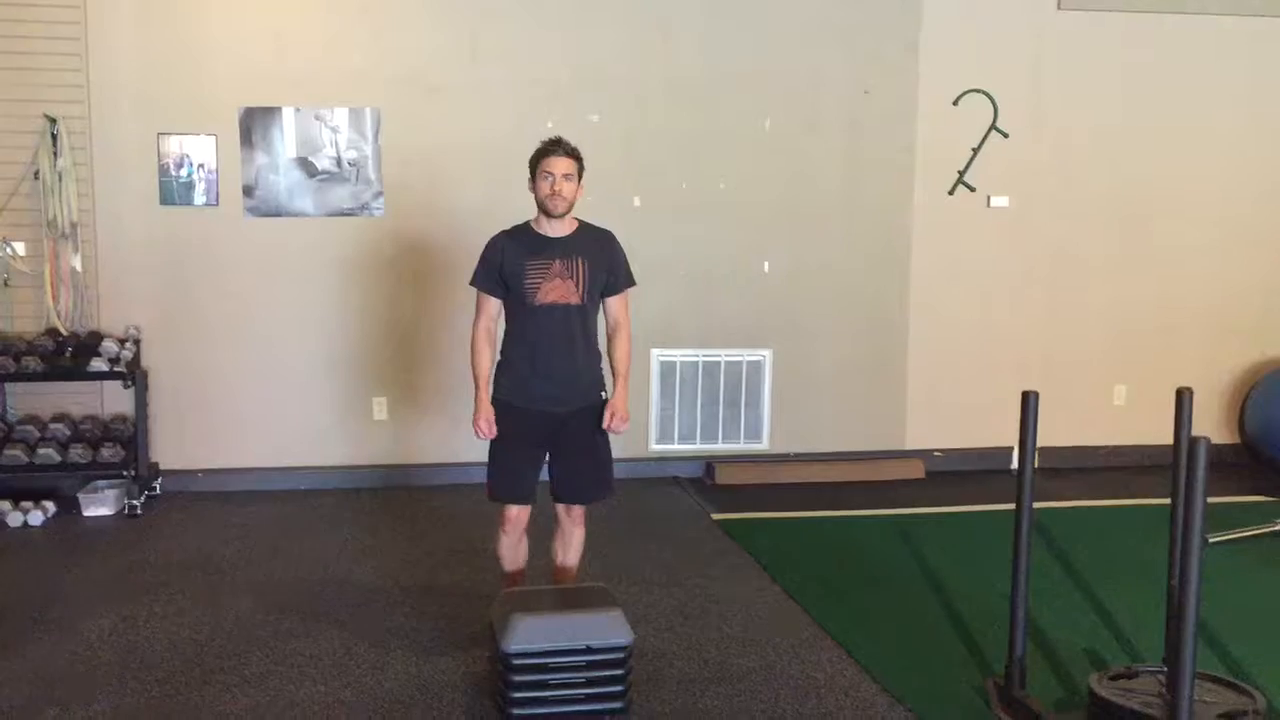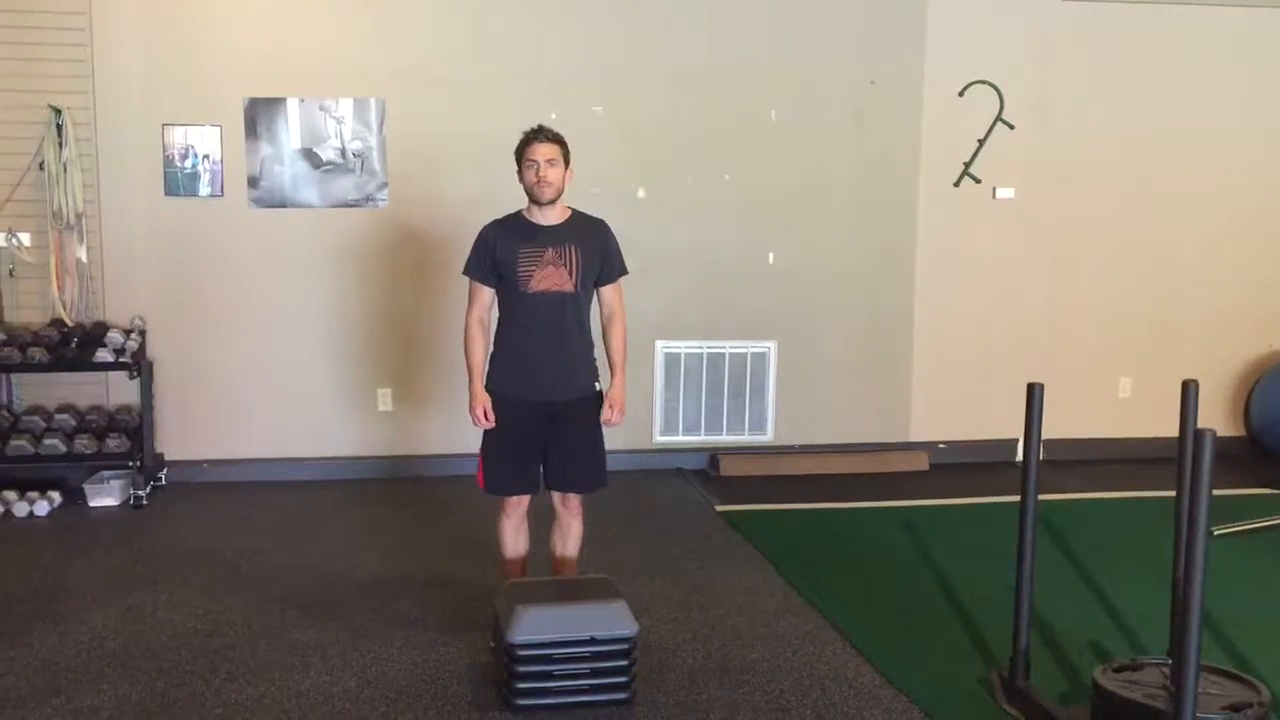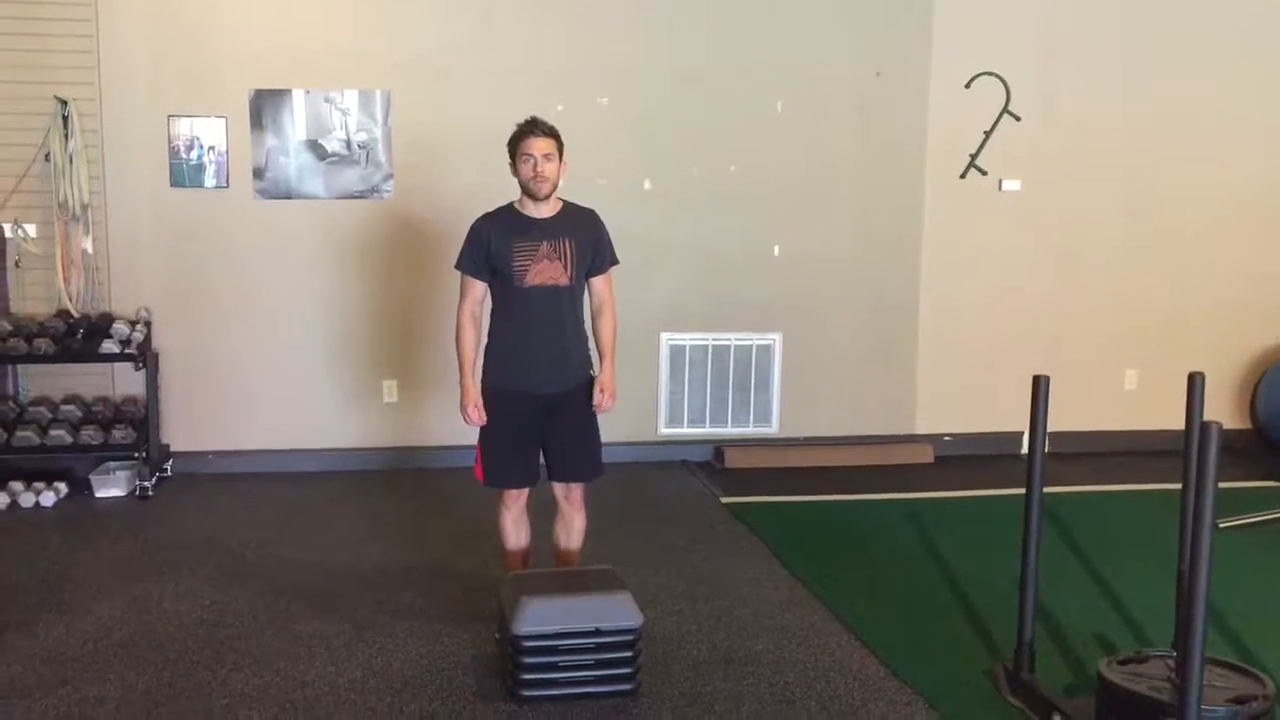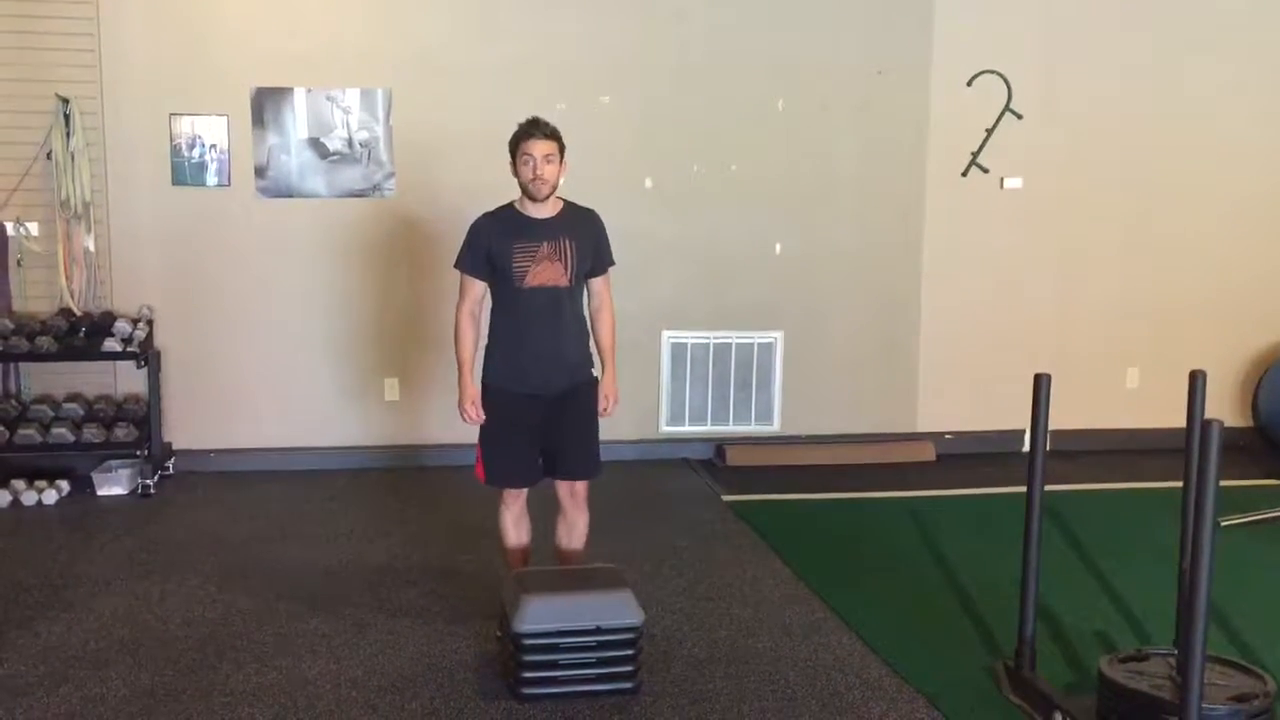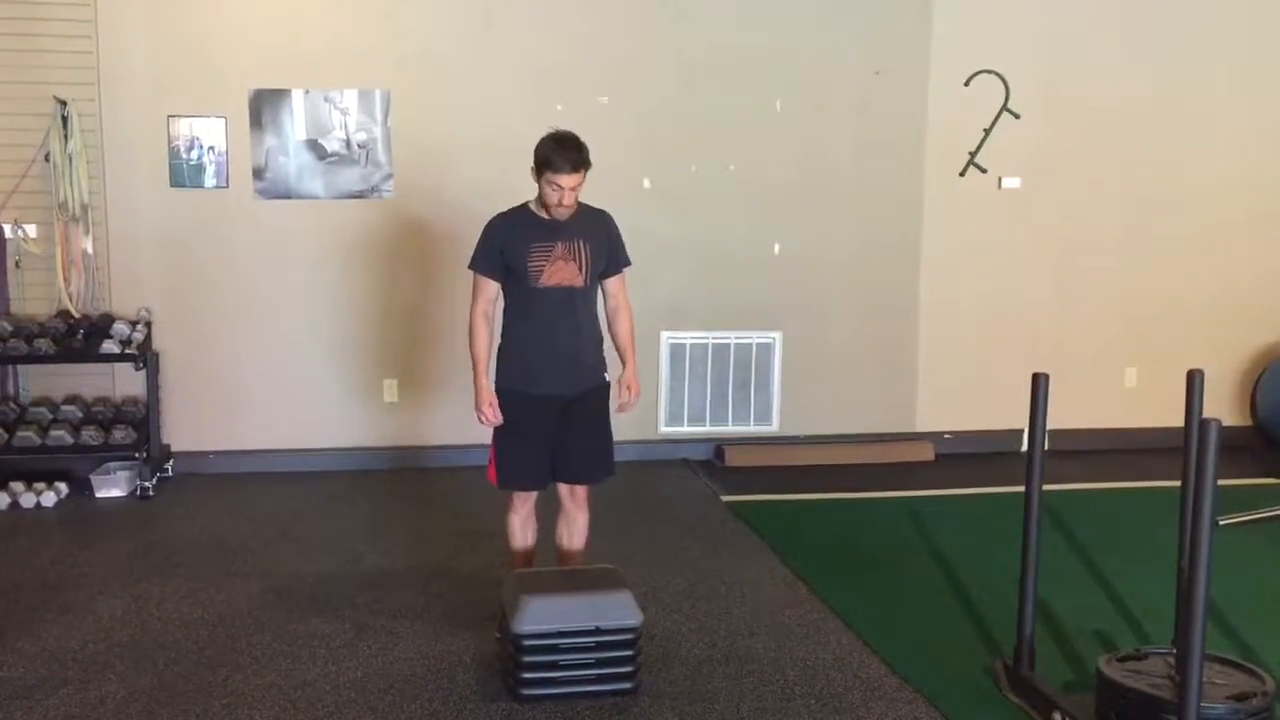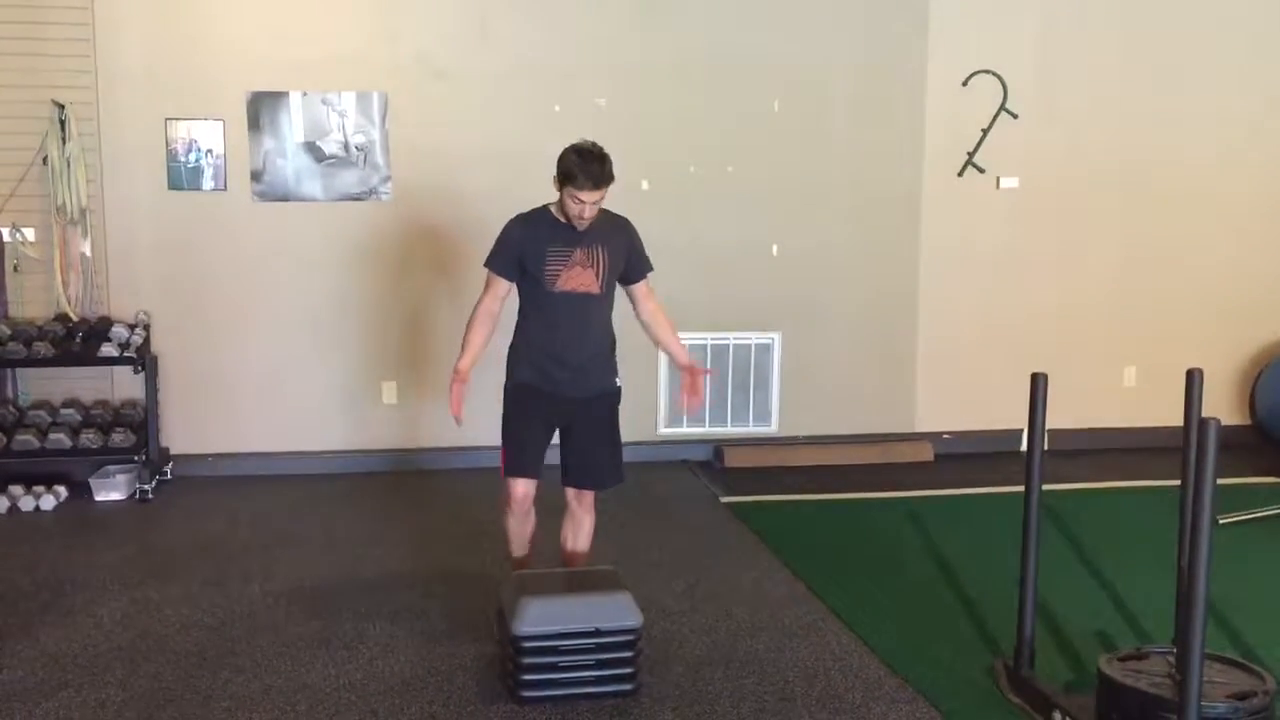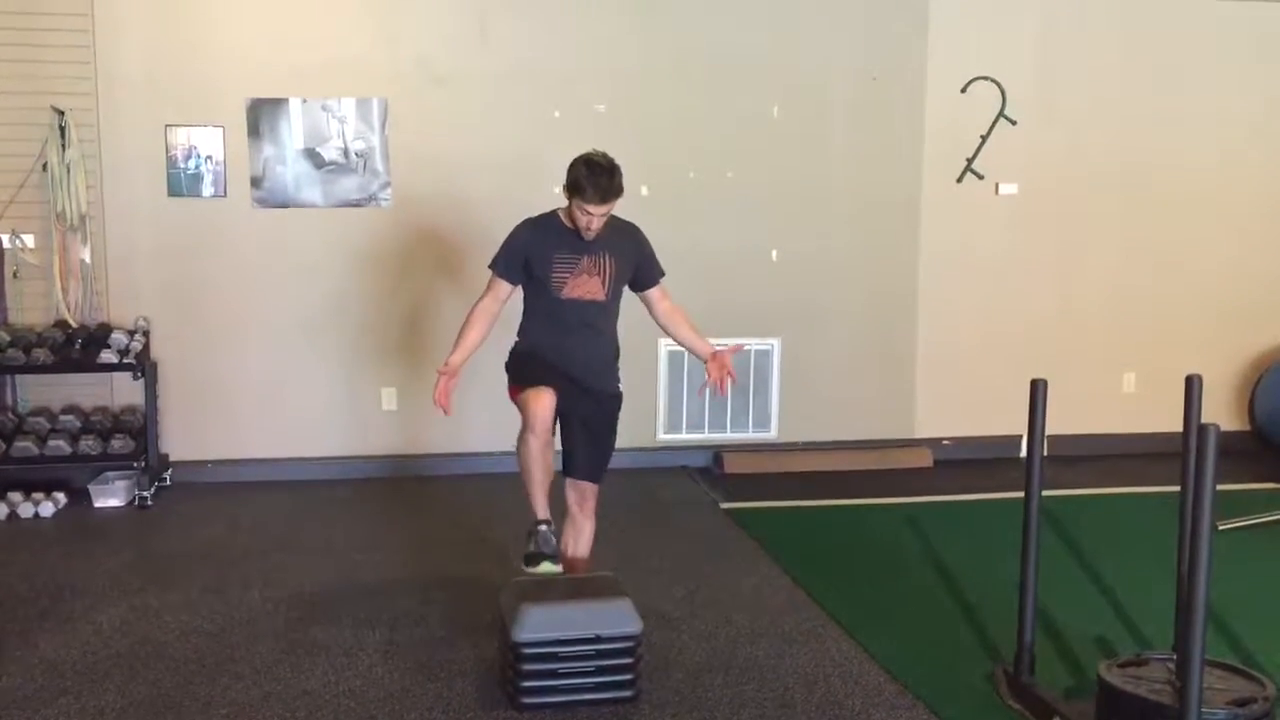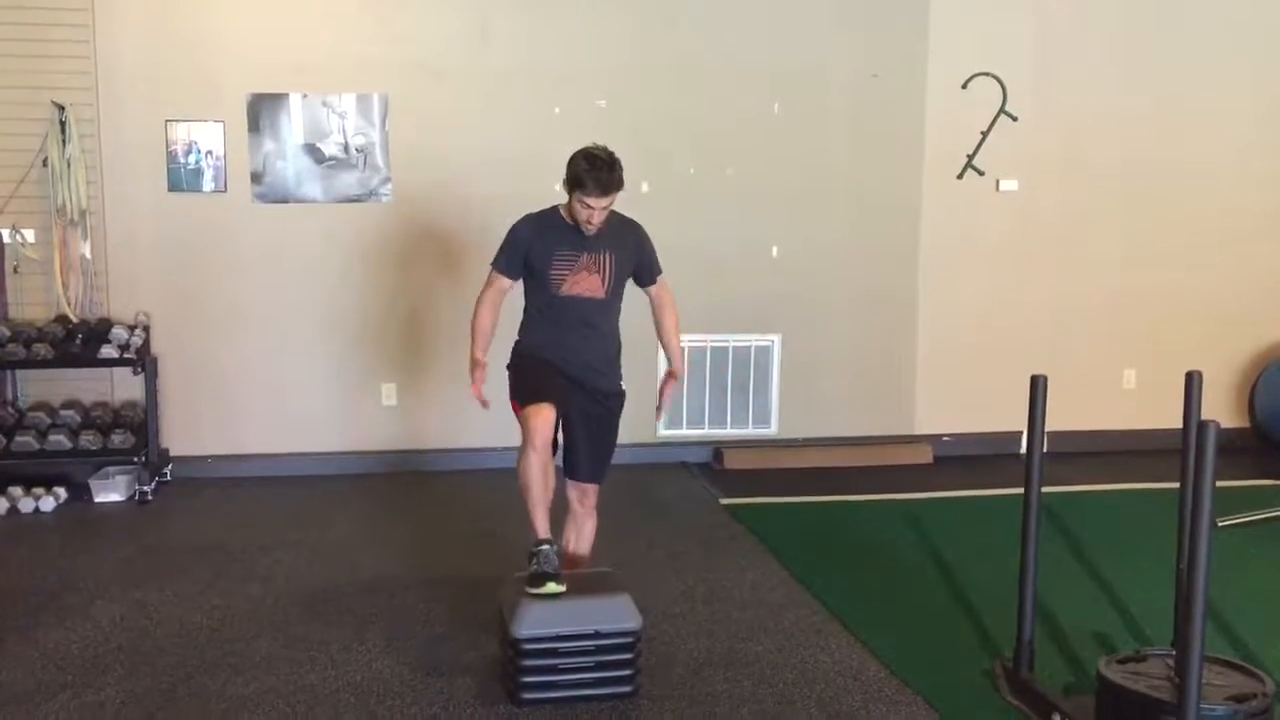
dt=0.4s
person 1, frame 1
left shoulder: (602, 246)
right shoulder: (504, 247)
left elbow: (618, 323)
right elbow: (484, 326)
left wrist: (620, 390)
right wrist: (482, 396)
left hip: (581, 404)
right hip: (517, 404)
left knee: (572, 512)
right knee: (513, 516)
person 1, frame 2
left shoulder: (595, 234)
right shoulder: (496, 236)
left elbow: (612, 312)
right elbow: (477, 315)
left wrist: (618, 381)
right wrist: (476, 386)
left hip: (576, 394)
right hip: (511, 394)
left knee: (569, 501)
right knee: (513, 502)
person 1, frame 3
left shoulder: (586, 225)
right shoulder: (489, 229)
left elbow: (602, 301)
right elbow: (469, 311)
left wrist: (606, 368)
right wrist: (467, 383)
left hip: (571, 385)
right hip: (508, 388)
left knee: (572, 495)
right knee: (513, 495)
person 1, frame 4
left shoulder: (587, 225)
right shoulder: (489, 229)
left elbow: (601, 302)
right elbow: (468, 308)
left wrist: (609, 371)
right wrist: (466, 380)
left hip: (573, 385)
right hip: (508, 387)
left knee: (574, 492)
right knee: (513, 494)
person 1, frame 5
left shoulder: (601, 226)
right shoulder: (504, 230)
left elbow: (616, 301)
right elbow: (482, 310)
left wrist: (629, 365)
right wrist: (481, 381)
left hip: (585, 387)
right hip: (521, 388)
left knee: (576, 494)
right knee: (522, 496)
person 1, frame 6
left shoulder: (620, 233)
right shoulder: (523, 231)
left elbow: (645, 303)
right elbow: (490, 303)
left wrist: (682, 360)
right wrist: (463, 369)
left hip: (596, 386)
right hip: (532, 380)
left knee: (582, 496)
right knee: (520, 494)
person 1, frame 7
left shoulder: (629, 240)
right shoulder: (531, 234)
left elbow: (661, 305)
right elbow: (491, 301)
left wrist: (708, 354)
right wrist: (454, 363)
left hip: (598, 379)
right hip: (538, 359)
left knee: (584, 496)
right knee: (540, 411)
right ankle: (542, 528)
person 1, frame 8
left shoulder: (630, 236)
right shoulder: (532, 230)
left elbow: (659, 298)
right elbow: (493, 292)
left wrist: (675, 364)
right wrist: (478, 358)
left hip: (600, 375)
right hip: (539, 359)
left knee: (584, 495)
right knee: (539, 430)
left ankle: (574, 584)
right ankle: (542, 549)
